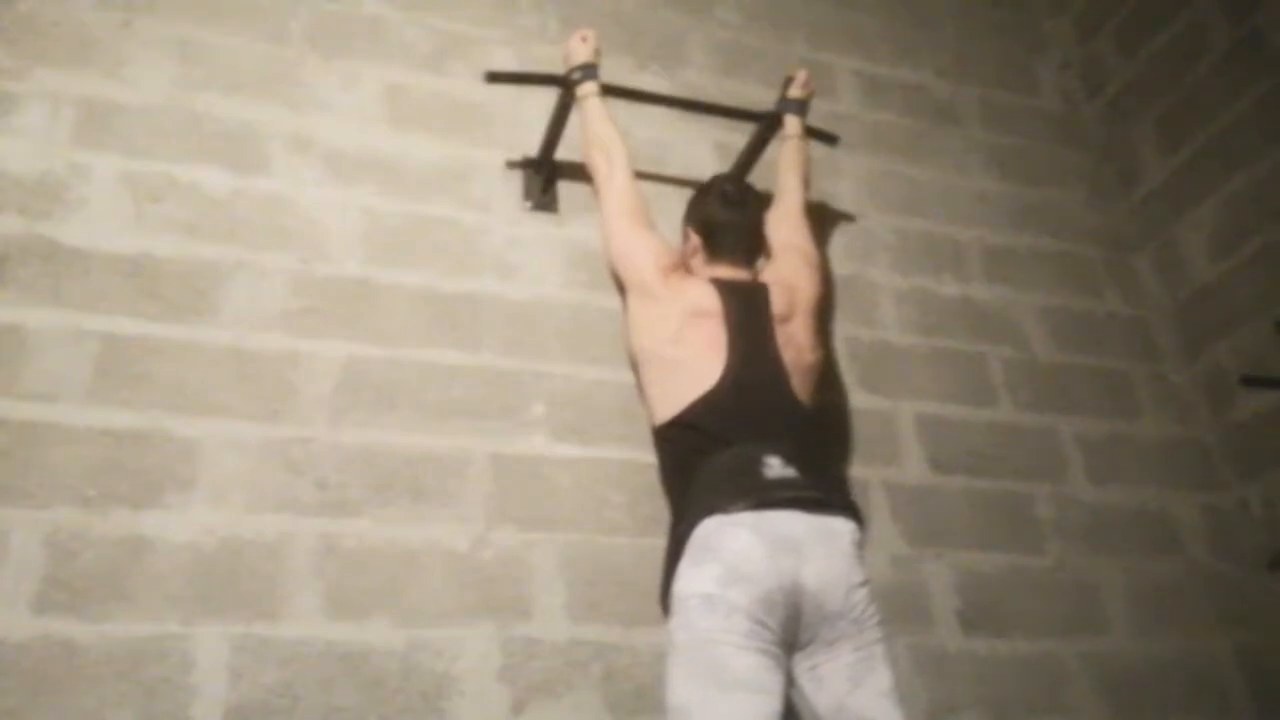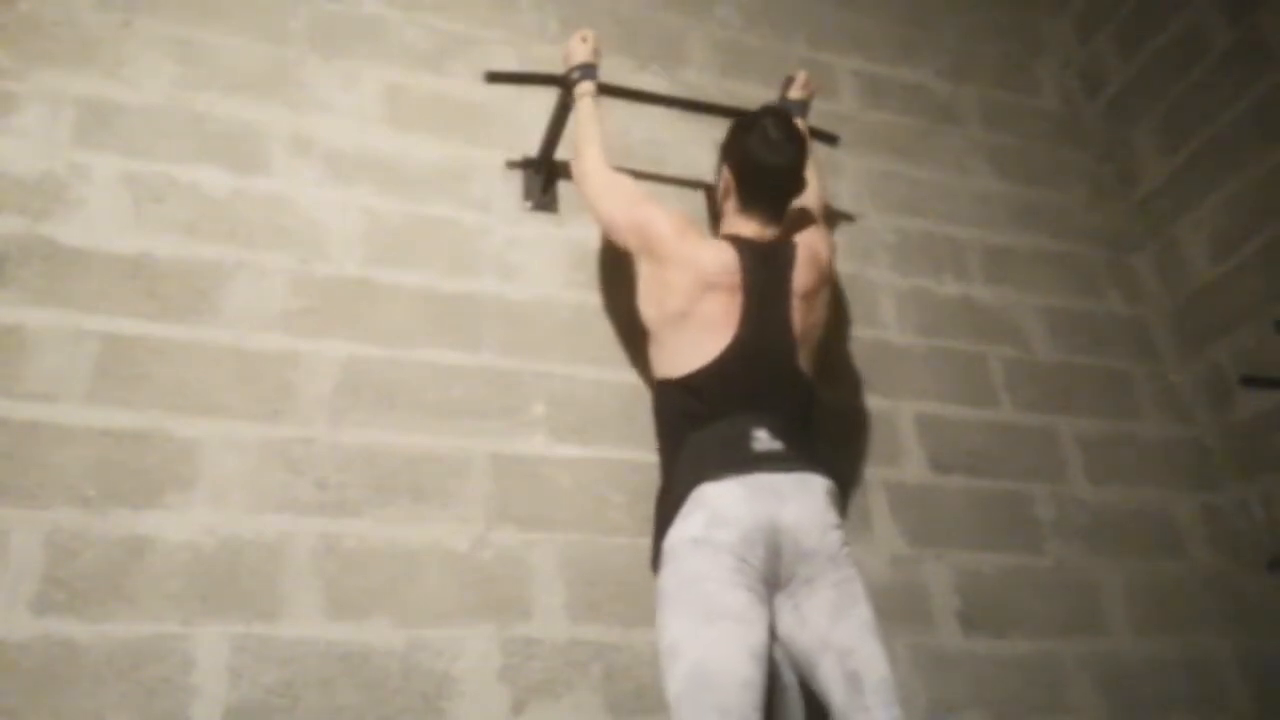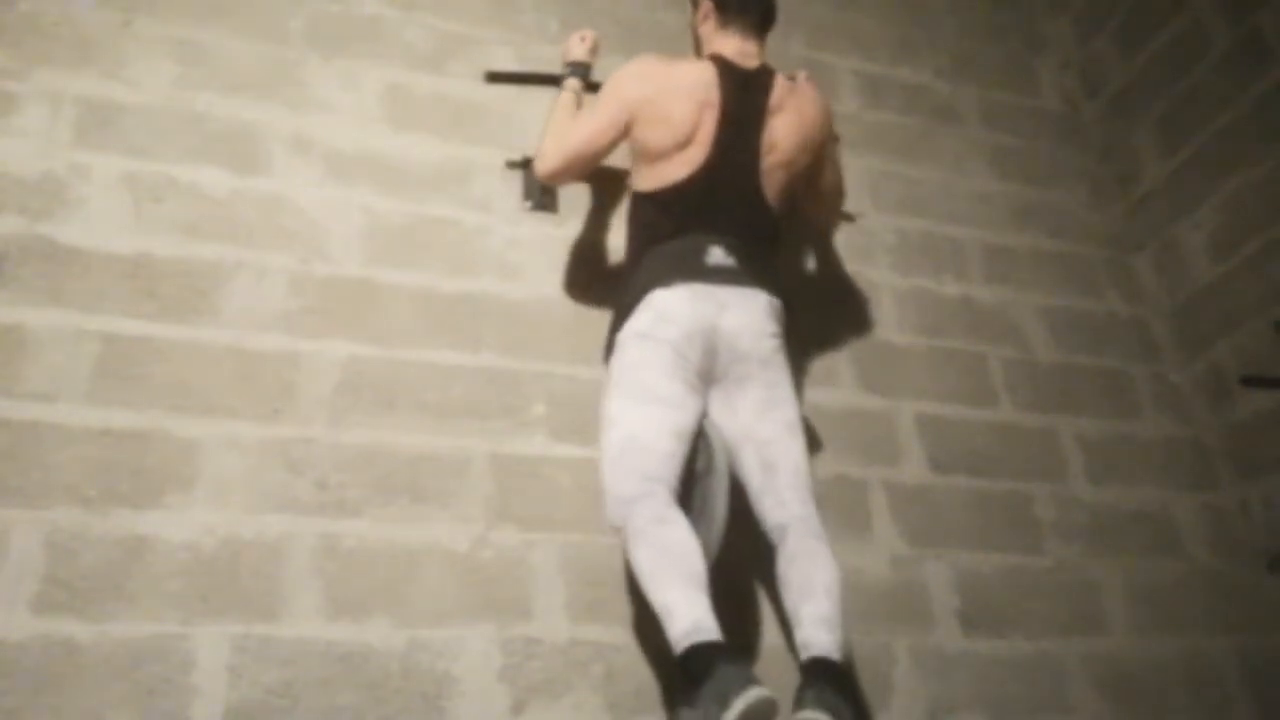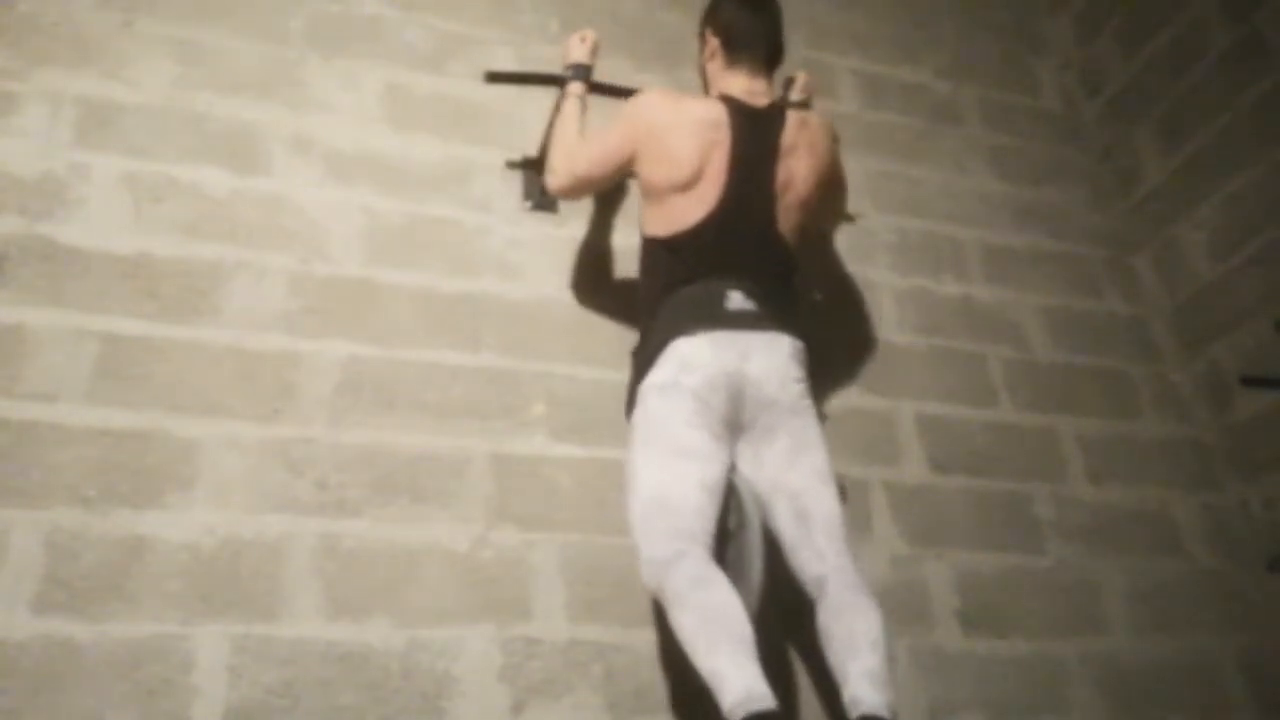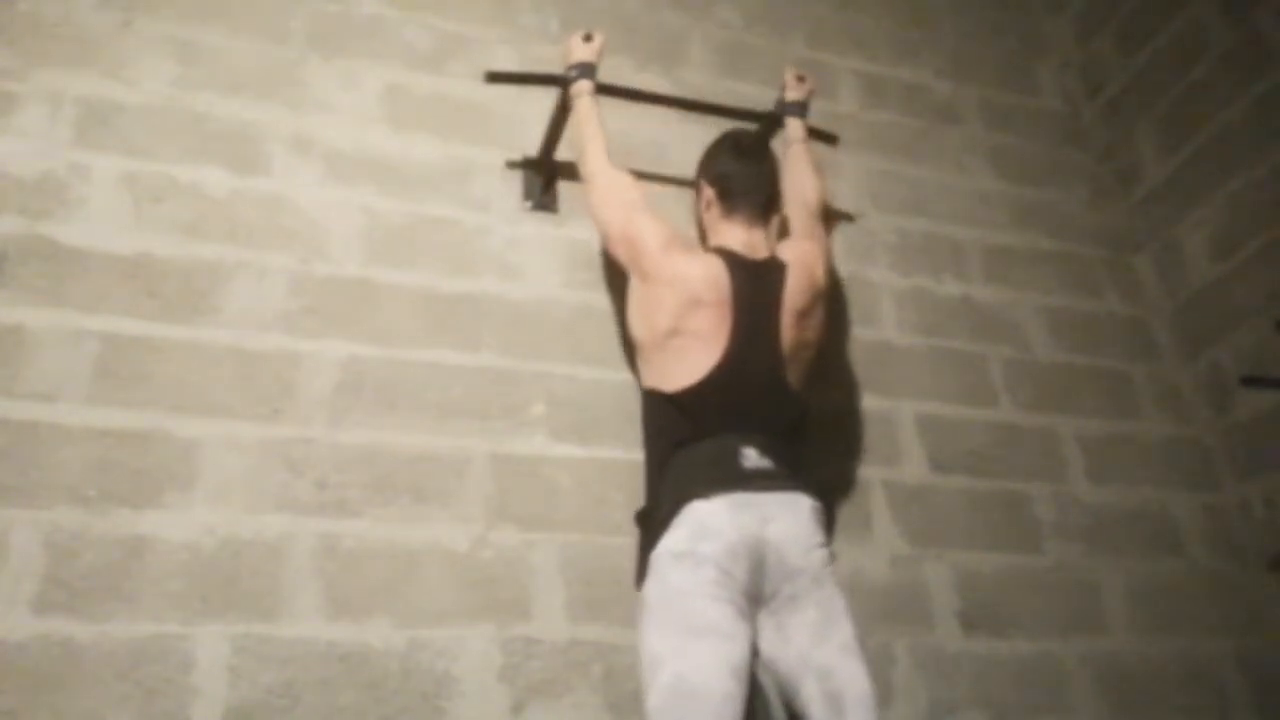
dt=1s
person 1, frame 1
left shoulder: (665, 294)
right shoulder: (794, 298)
left elbow: (613, 175)
right elbow: (789, 199)
left wrist: (586, 79)
right wrist: (793, 117)
left hip: (728, 545)
right hip: (828, 539)
person 1, frame 2
left shoulder: (676, 251)
right shoulder: (815, 260)
left elbow: (593, 173)
right elbow: (809, 196)
left wrist: (583, 79)
right wrist: (795, 117)
left hip: (714, 505)
right hip: (806, 498)
person 1, frame 3
left shoulder: (652, 79)
right shoulder: (806, 104)
left elbow: (551, 163)
right elbow: (826, 209)
left wrist: (573, 74)
left hip: (667, 309)
right hip: (753, 311)
left knee: (640, 491)
right knee: (791, 506)
person 1, frame 4
left shoulder: (660, 115)
right shoulder: (813, 138)
left elbow: (562, 177)
left wrist: (576, 79)
left hip: (688, 357)
right hip: (775, 356)
left knee: (675, 548)
right knee: (827, 557)
person 1, frame 5
left shoulder: (668, 270)
right shoulder: (805, 275)
left elbow: (600, 172)
right elbow: (807, 203)
left wrist: (582, 78)
right wrist: (794, 118)
left hip: (698, 522)
right hip: (794, 516)
